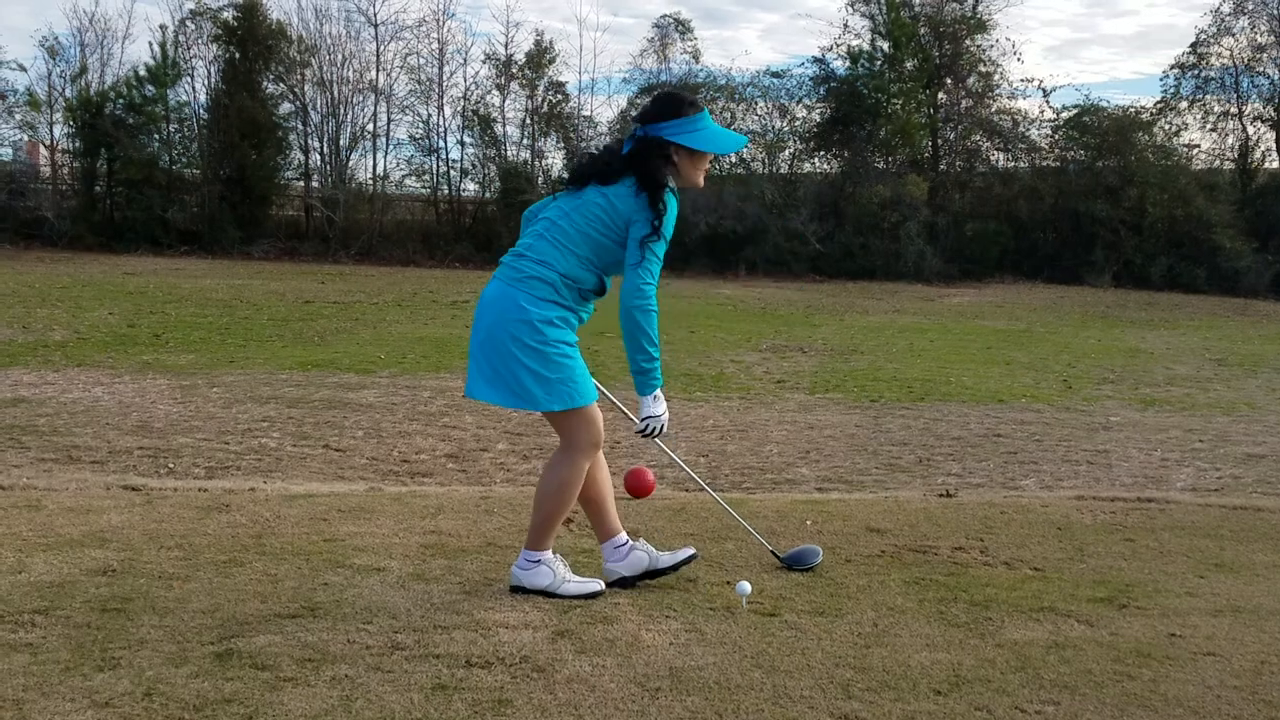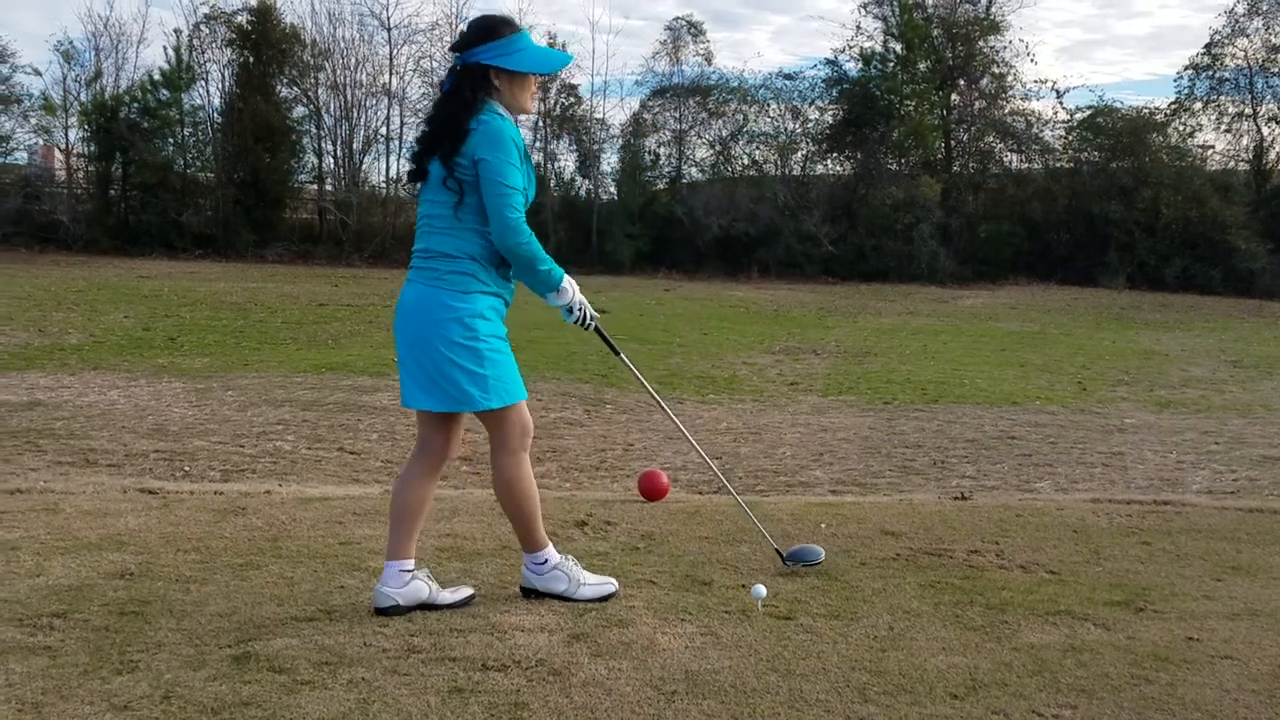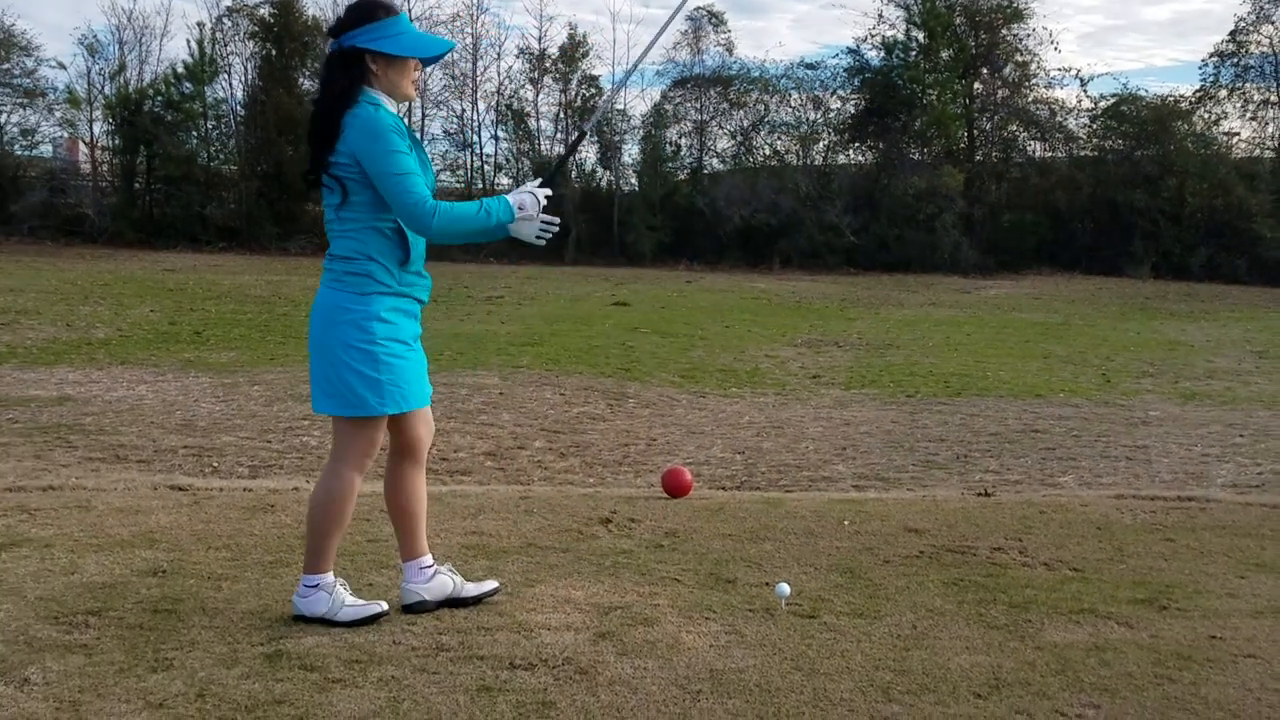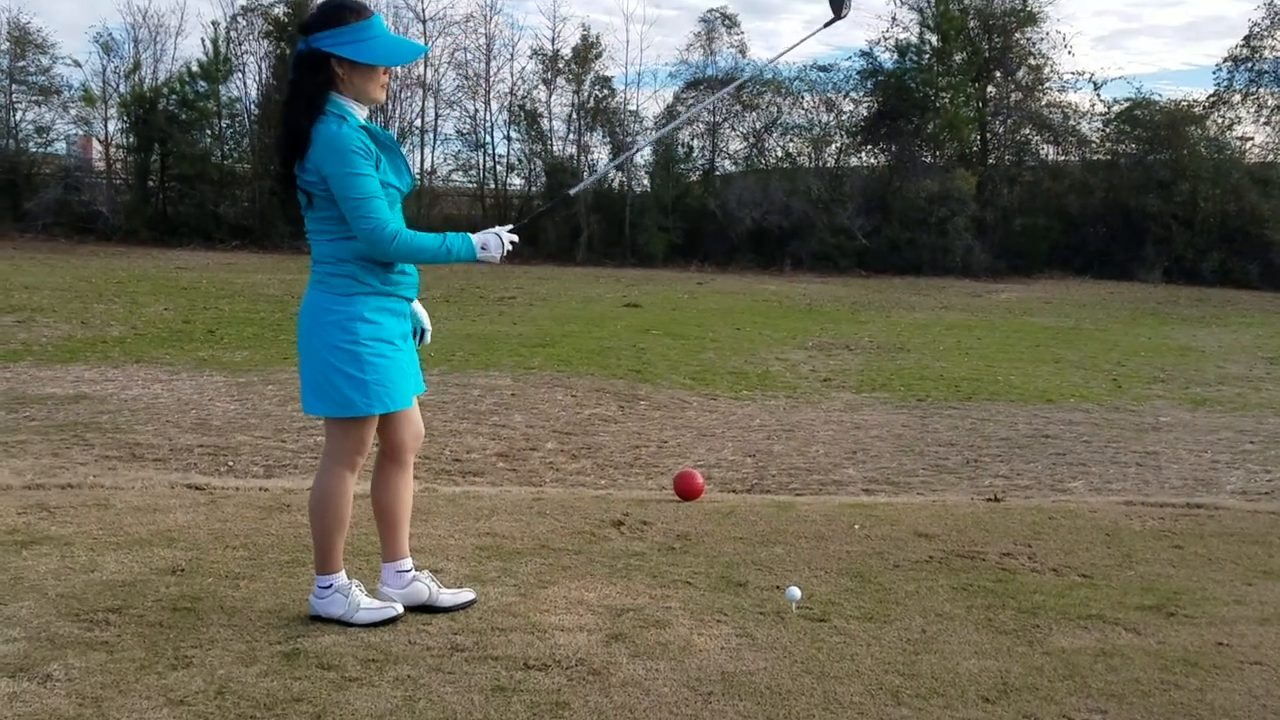
dt=0.7s
person 1, frame 1
left shoulder: (615, 178)
right shoulder: (655, 200)
left elbow: (534, 217)
right elbow: (638, 298)
right wrist: (650, 391)
left hip: (513, 305)
right hip: (531, 316)
left knee: (585, 435)
right knee: (586, 438)
left ankle: (620, 552)
right ankle: (533, 563)
person 1, frame 2
left shoulder: (454, 134)
right shoulder: (494, 131)
right elbow: (508, 234)
left wrist: (551, 284)
right wrist: (559, 284)
left hip: (428, 302)
right hip: (459, 308)
left knee: (436, 445)
right knee: (513, 436)
left ankle: (399, 578)
right ankle: (544, 565)
person 1, frame 3
left shoulder: (362, 124)
right shoulder: (372, 123)
left elbow: (407, 220)
right elbow: (425, 217)
left wrist: (505, 221)
right wrist: (506, 205)
left hip: (378, 308)
right hip: (368, 310)
left knee: (413, 443)
right knee: (355, 455)
left ankle: (422, 576)
right ankle: (315, 588)
person 1, frame 4
left shoulder: (352, 129)
right shoulder: (338, 136)
right elbow: (380, 236)
left wrist: (406, 297)
right wrist: (471, 245)
left hip: (379, 312)
right hip: (353, 315)
left knee: (404, 442)
right knee: (347, 454)
left ankle: (400, 578)
right ankle: (330, 590)
